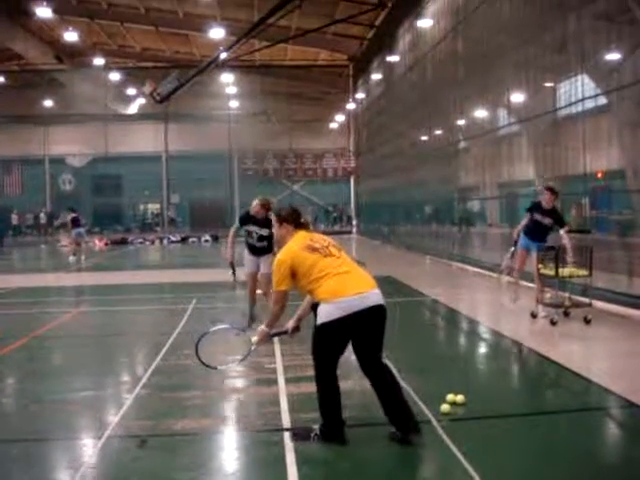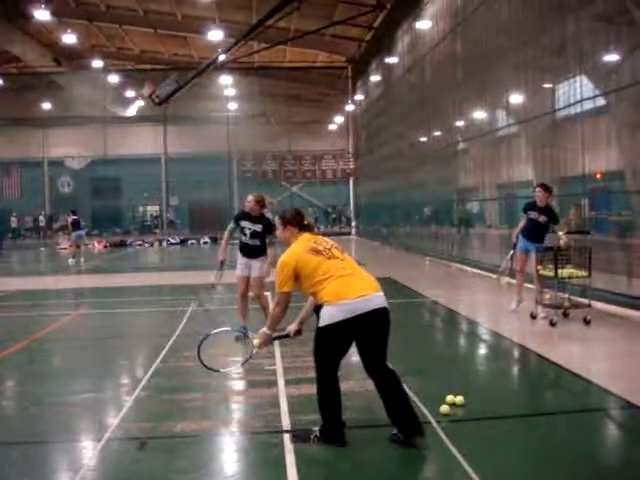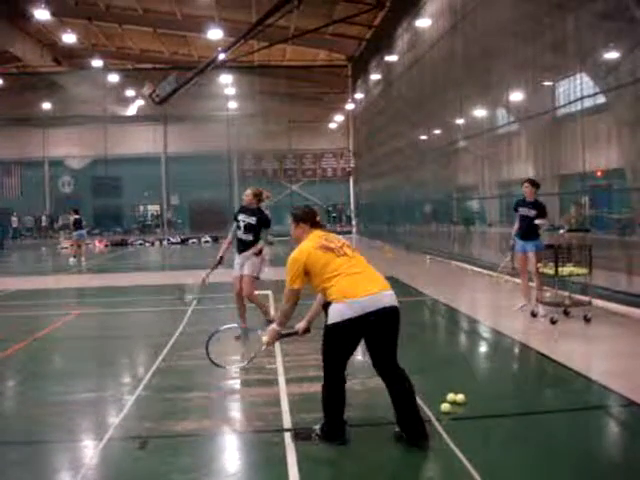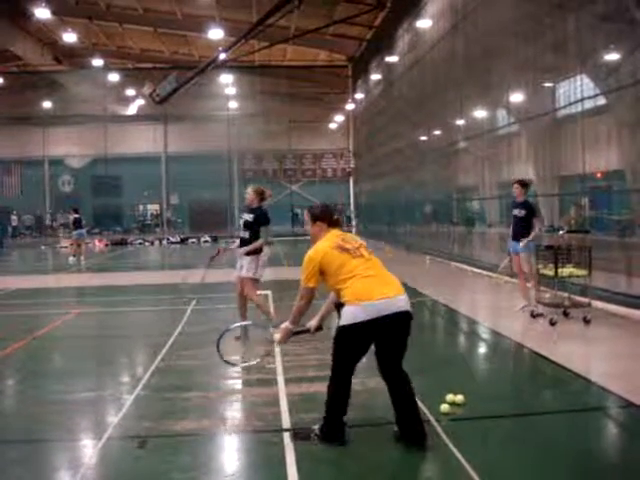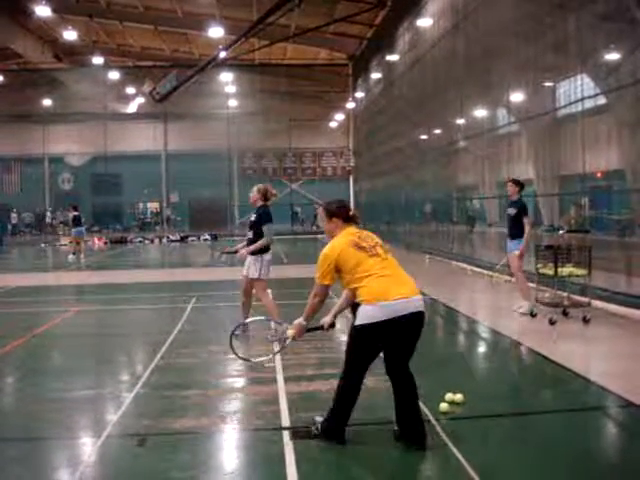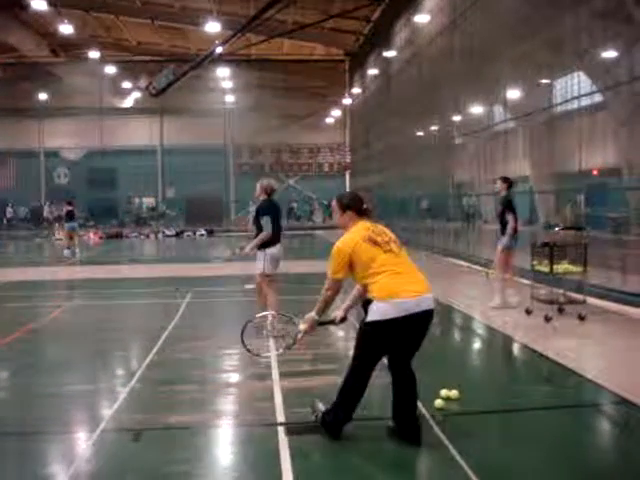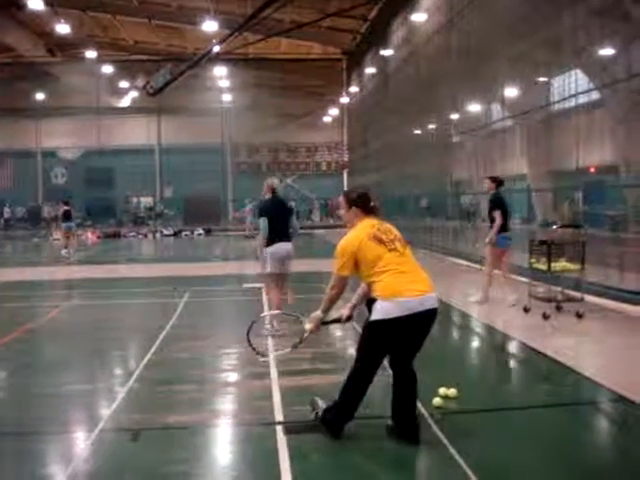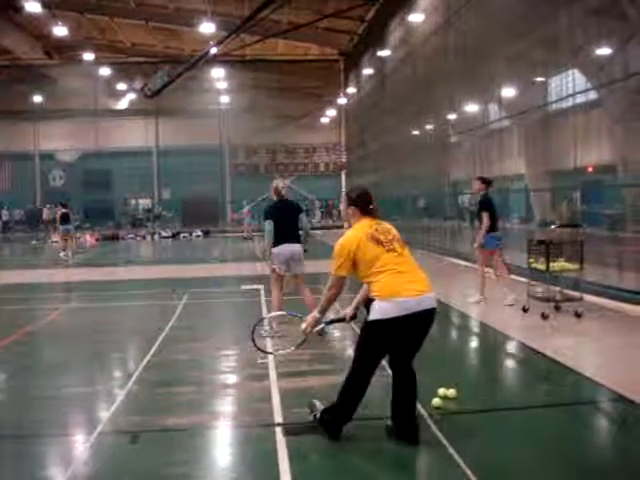
dt=0.2s
person 1, frame 1
left shoulder: (285, 256)
right shoulder: (320, 239)
left elbow: (278, 304)
left wrist: (266, 329)
right wrist: (297, 319)
left hip: (338, 309)
right hip: (372, 300)
left knee: (325, 370)
right knee: (374, 365)
left ankle: (331, 431)
right ankle: (406, 426)
person 1, frame 2
left shoulder: (289, 258)
right shoulder: (324, 242)
left elbow: (281, 305)
left wrist: (267, 332)
right wrist: (299, 322)
left hip: (341, 311)
right hip: (376, 303)
left knee: (326, 372)
right knee: (379, 368)
left ankle: (331, 432)
right ankle: (410, 429)
person 1, frame 3
left shoulder: (300, 254)
right shoulder: (335, 240)
left elbow: (290, 301)
left wrist: (276, 328)
right wrist: (308, 320)
left hip: (350, 309)
right hip: (385, 302)
left knee: (333, 371)
right knee: (389, 368)
left ankle: (333, 430)
right ankle: (414, 431)
person 1, frame 4
left shoulder: (316, 253)
right shoulder: (353, 240)
left elbow: (304, 299)
left wrist: (289, 326)
right wrist: (320, 318)
left hip: (363, 312)
right hip: (398, 306)
left knee: (341, 373)
right knee: (393, 371)
left ankle: (332, 431)
right ankle: (414, 433)
person 1, frame 5
left shoulder: (332, 250)
right shoulder: (369, 237)
left elbow: (319, 296)
left wrist: (302, 322)
right wrist: (333, 315)
left hip: (379, 312)
right hip: (413, 305)
left knee: (353, 372)
right knee: (400, 370)
left ankle: (332, 429)
right ankle: (413, 433)
person 1, frame 6
left shoulder: (345, 243)
right shoulder: (382, 232)
left elbow: (331, 290)
left wrist: (315, 316)
right wrist: (345, 308)
left hip: (390, 308)
right hip: (423, 303)
left knee: (360, 368)
right knee: (401, 366)
left ankle: (333, 422)
right ankle: (408, 429)
person 1, frame 7
left shoulder: (350, 241)
right shoulder: (387, 229)
left elbow: (336, 287)
left wrist: (320, 314)
right wrist: (352, 306)
left hip: (394, 307)
right hip: (427, 302)
left knee: (364, 367)
right knee: (403, 364)
left ankle: (334, 420)
right ankle: (407, 427)
person 1, frame 8
left shoulder: (348, 240)
right shoulder: (387, 229)
left elbow: (334, 288)
left wrist: (317, 314)
right wrist: (356, 305)
left hip: (392, 307)
right hip: (425, 302)
left knee: (362, 368)
right knee: (402, 365)
left ankle: (332, 421)
right ankle: (406, 428)
person 2, frame 1
left shoulder: (271, 223)
right shoulder: (246, 217)
right elbow: (234, 230)
right wrist: (230, 250)
left hip: (266, 256)
right hip: (250, 254)
left knee: (265, 289)
right knee: (251, 288)
right ankle: (251, 313)
person 2, frame 2
left shoulder: (267, 222)
right shoulder: (241, 215)
left elbow: (270, 245)
right elbow: (229, 232)
left wrist: (268, 264)
right wrist: (222, 251)
left hip: (259, 259)
right hip: (243, 258)
left knee: (258, 293)
right knee: (242, 294)
right ankle: (244, 326)
person 2, frame 3
left shoulder: (263, 217)
right shoulder: (241, 211)
left elbow: (263, 241)
right elbow: (233, 233)
left wrist: (251, 252)
right wrist: (223, 251)
left hip: (253, 257)
right hip: (239, 256)
left knee: (247, 293)
right knee: (238, 293)
left ankle: (268, 316)
right ankle: (243, 326)
person 2, frame 4
left shoulder: (262, 214)
right shoulder: (246, 210)
left elbow: (264, 240)
left wrist: (246, 248)
left hip: (254, 257)
right hip: (243, 256)
left knee: (250, 294)
right knee: (240, 293)
left ankle: (273, 321)
person 2, frame 5
left shoulder: (264, 213)
right shoulder: (258, 211)
left elbow: (268, 238)
left wrist: (249, 249)
right wrist: (241, 246)
left hip: (260, 257)
right hip: (252, 256)
left knee: (262, 294)
right knee: (245, 291)
person 2, frame 6
left shoulder: (262, 206)
right shoulder: (274, 204)
left elbow: (267, 232)
left wrist: (252, 245)
left hip: (267, 250)
right hip: (271, 248)
left knee: (267, 288)
right knee: (260, 286)
person 2, frame 7
left shoulder: (263, 206)
right shoulder: (284, 204)
left elbow: (263, 232)
right elbow: (295, 228)
left wrist: (260, 250)
left hip: (272, 249)
right hip: (287, 246)
left knee: (272, 288)
right knee: (283, 285)
person 2, frame 8
left shoulder: (270, 209)
right shoulder: (295, 206)
left elbow: (269, 235)
right elbow: (306, 228)
left wrist: (269, 256)
right wrist: (301, 242)
left hip: (279, 250)
right hip: (296, 248)
left knee: (276, 289)
right knee: (302, 287)
person 3, frame 1
left shoulder: (556, 215)
right shoulder: (535, 205)
left elbow: (564, 235)
left wrist: (569, 254)
right wrist: (517, 231)
left hip: (539, 244)
right hip: (525, 237)
left knee: (537, 274)
right knee: (518, 268)
left ankle: (540, 303)
right ankle: (514, 294)
person 3, frame 2
left shoulder: (550, 212)
right shoulder: (529, 205)
right wrist: (516, 234)
left hip: (537, 245)
right hip: (523, 240)
left knee: (537, 275)
right knee: (519, 270)
left ankle: (539, 304)
right ankle: (518, 298)
person 3, frame 3
left shoulder: (539, 206)
right shoulder: (519, 203)
left elbow: (544, 224)
left wrist: (542, 223)
right wrist: (513, 236)
left hip: (533, 242)
right hip: (520, 241)
left knee: (535, 272)
right knee: (522, 271)
left ankle: (539, 303)
right ankle: (527, 300)
person 3, frame 4
left shoulder: (529, 206)
right shoulder: (514, 205)
left elbow: (537, 226)
left wrist: (529, 239)
right wrist: (509, 239)
left hip: (525, 243)
right hip: (514, 242)
left knee: (529, 272)
right knee: (519, 273)
right ankle: (527, 301)
person 3, frame 5
left shoulder: (521, 204)
right shoulder: (510, 203)
left elbow: (527, 226)
left wrist: (524, 244)
left hip: (518, 242)
right hip: (511, 241)
left knee: (517, 271)
right knee: (515, 272)
left ankle: (529, 302)
right ankle: (525, 301)
person 3, frame 6
left shoulder: (506, 200)
right shoulder: (503, 199)
left elbow: (511, 223)
left wrist: (506, 240)
left hip: (507, 237)
right hip: (505, 237)
left knee: (498, 267)
right knee: (507, 268)
left ankle: (501, 298)
right ankle: (512, 297)
person 3, frame 7
left shoulder: (494, 199)
right shoulder: (499, 198)
left elbow: (498, 220)
left wrist: (490, 236)
left hip: (498, 235)
right hip: (506, 235)
left knee: (489, 266)
right knee: (504, 267)
left ankle: (483, 295)
right ankle: (511, 296)
person 3, frame 8
left shoulder: (483, 200)
right shoulder: (487, 199)
left elbow: (486, 222)
left wrist: (479, 238)
left hip: (488, 236)
right hip: (495, 235)
left knee: (481, 266)
right knee: (500, 267)
left ankle: (481, 295)
right ankle: (509, 295)
